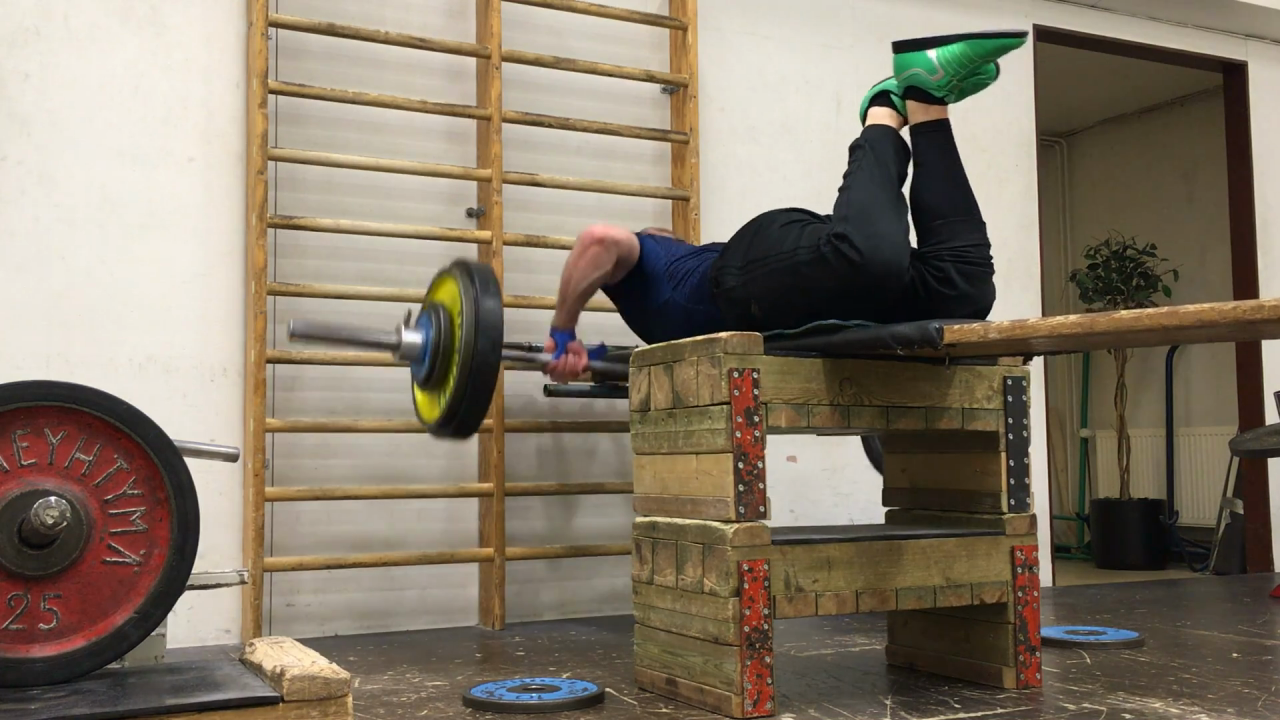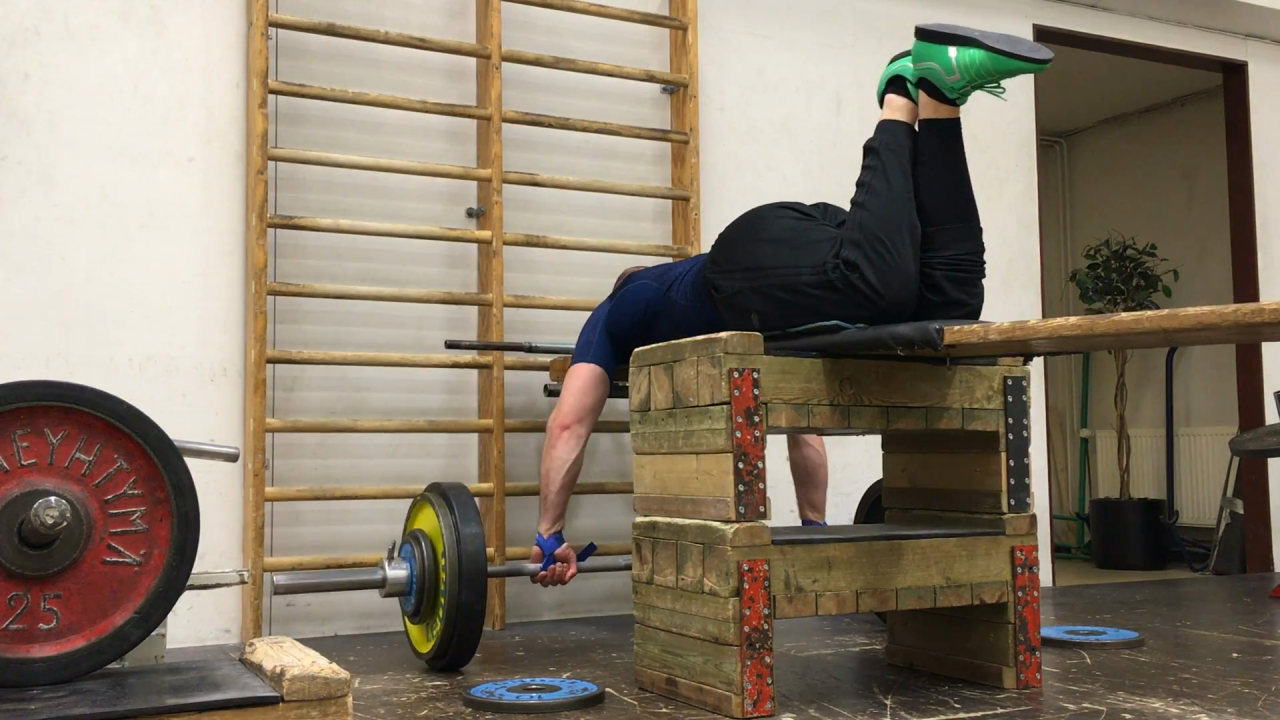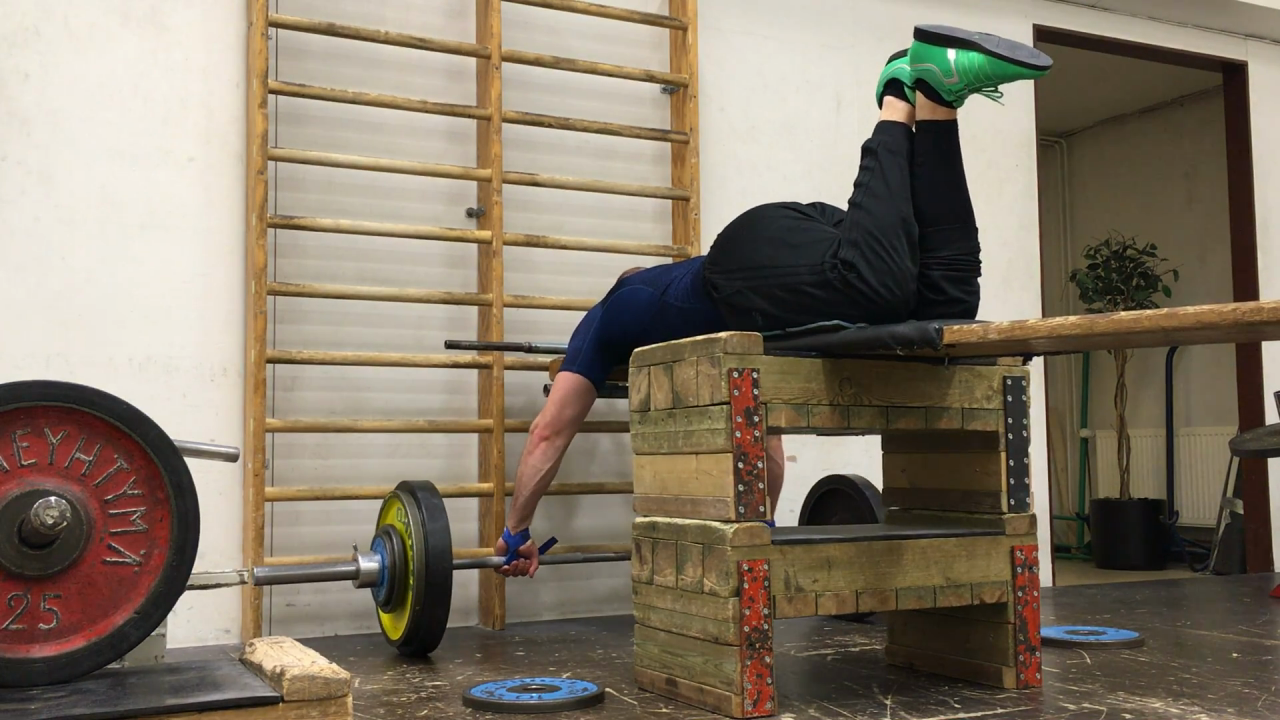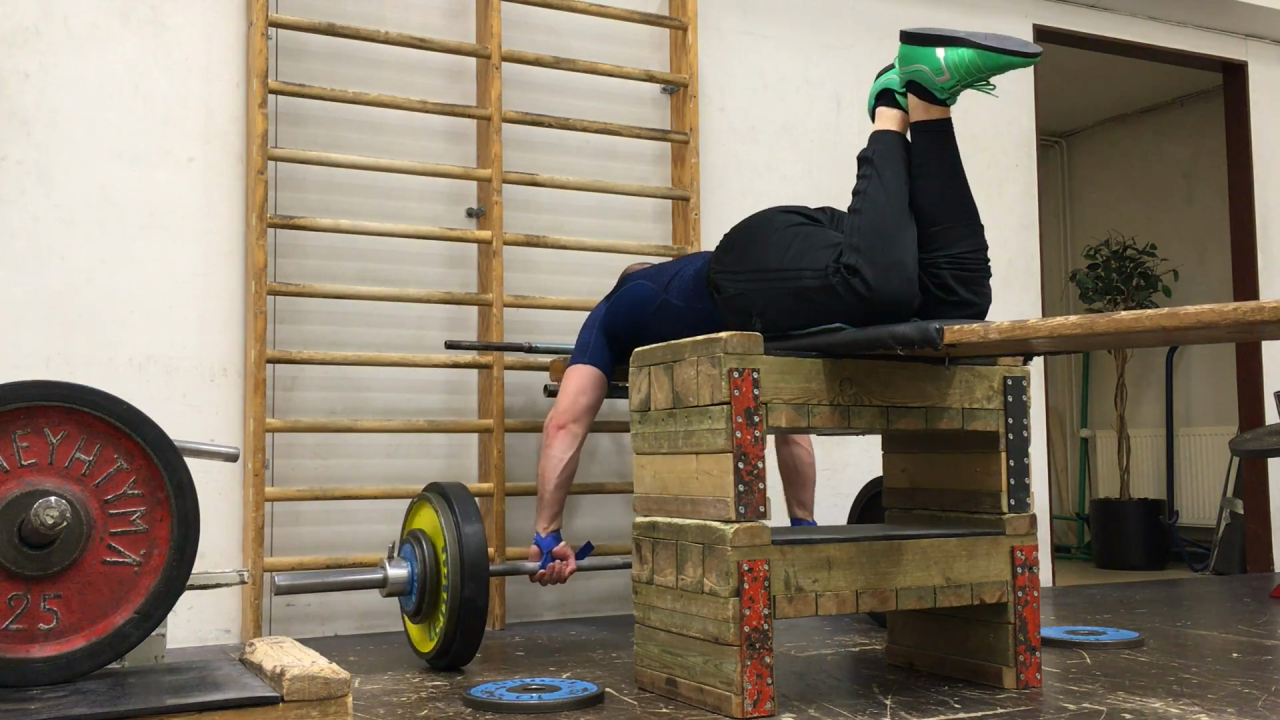
dt=1s
person 1, frame 1
left shoulder: (635, 262)
left elbow: (600, 241)
left wrist: (562, 334)
left hip: (760, 275)
right knee: (963, 291)
left ankle: (884, 115)
person 1, frame 2
left shoulder: (615, 317)
left elbow: (569, 423)
right elbow: (802, 427)
left wrist: (550, 535)
right wrist: (815, 527)
left hip: (759, 263)
left knee: (879, 286)
right knee: (950, 303)
left ankle: (901, 101)
right ankle: (932, 93)
person 1, frame 3
left shoulder: (607, 321)
left elbow: (550, 432)
right elbow: (764, 433)
left wrist: (517, 533)
left hip: (754, 262)
left knee: (879, 285)
right knee: (948, 303)
left ankle: (899, 105)
right ankle: (930, 94)
person 1, frame 4
left shoulder: (611, 313)
left elbow: (565, 423)
left wrist: (548, 534)
right wrist: (803, 523)
left hip: (760, 267)
left knee: (880, 285)
right knee: (958, 296)
left ankle: (891, 111)
right ankle: (923, 96)
